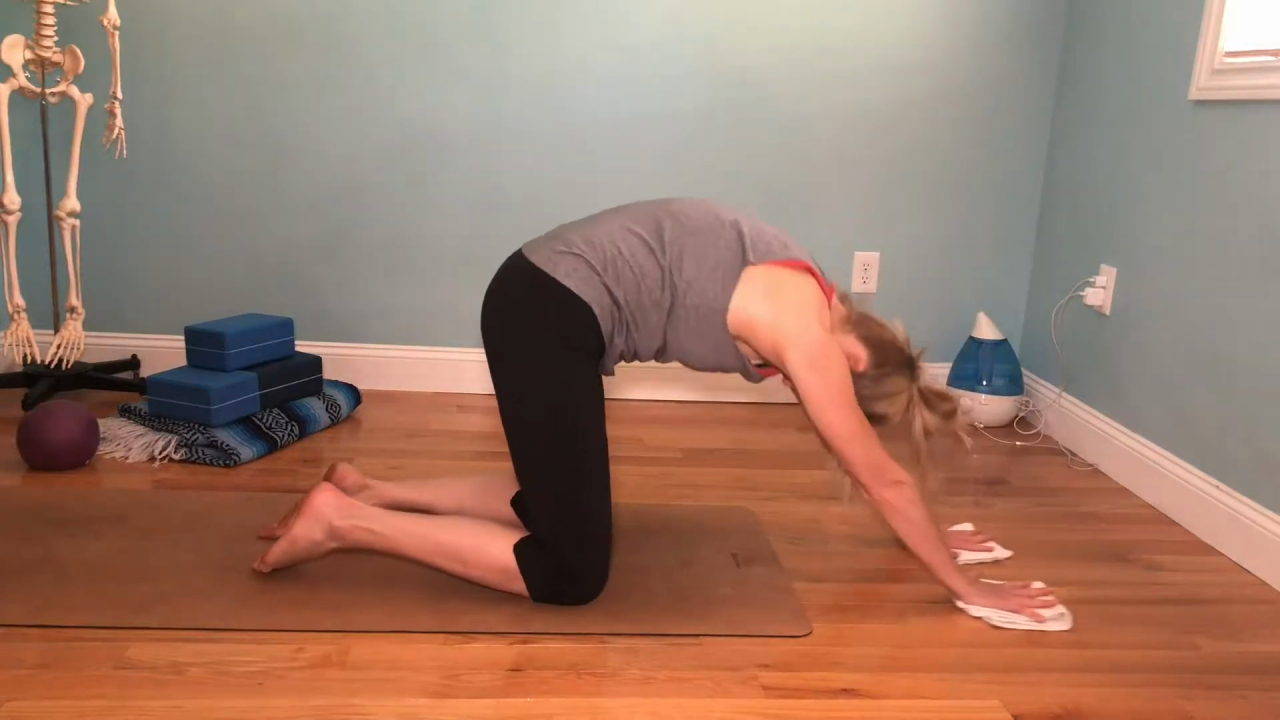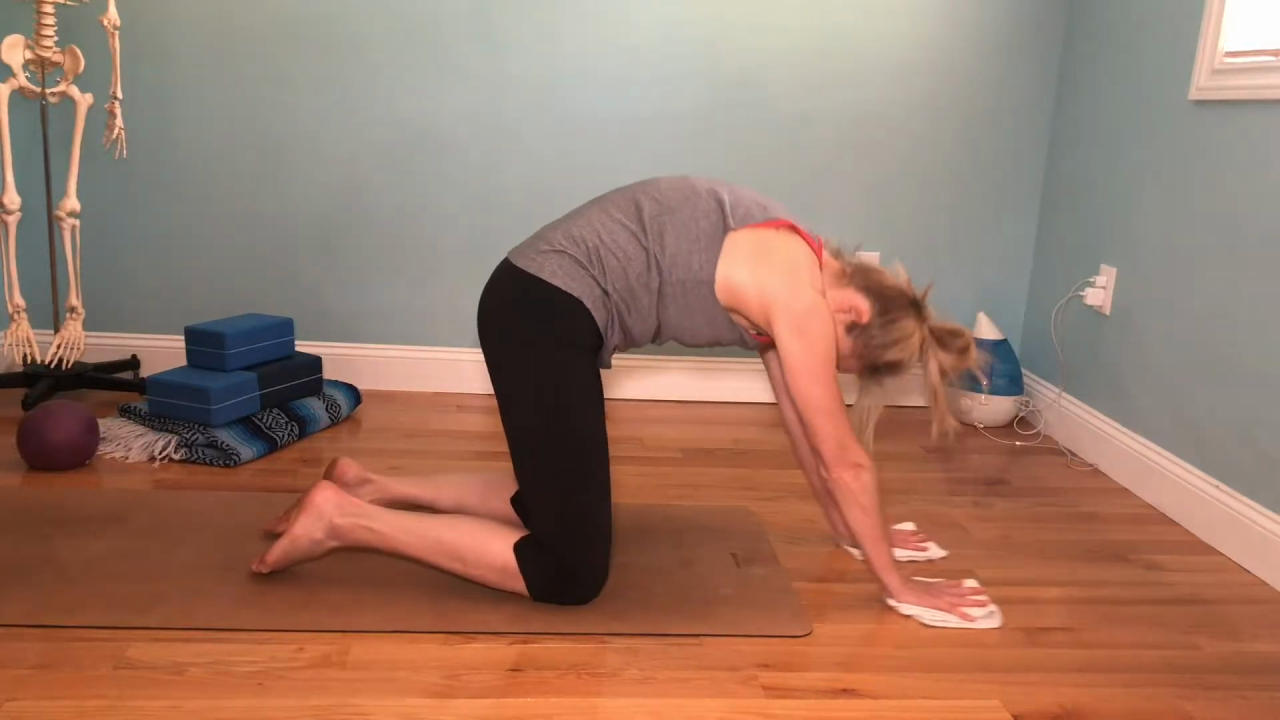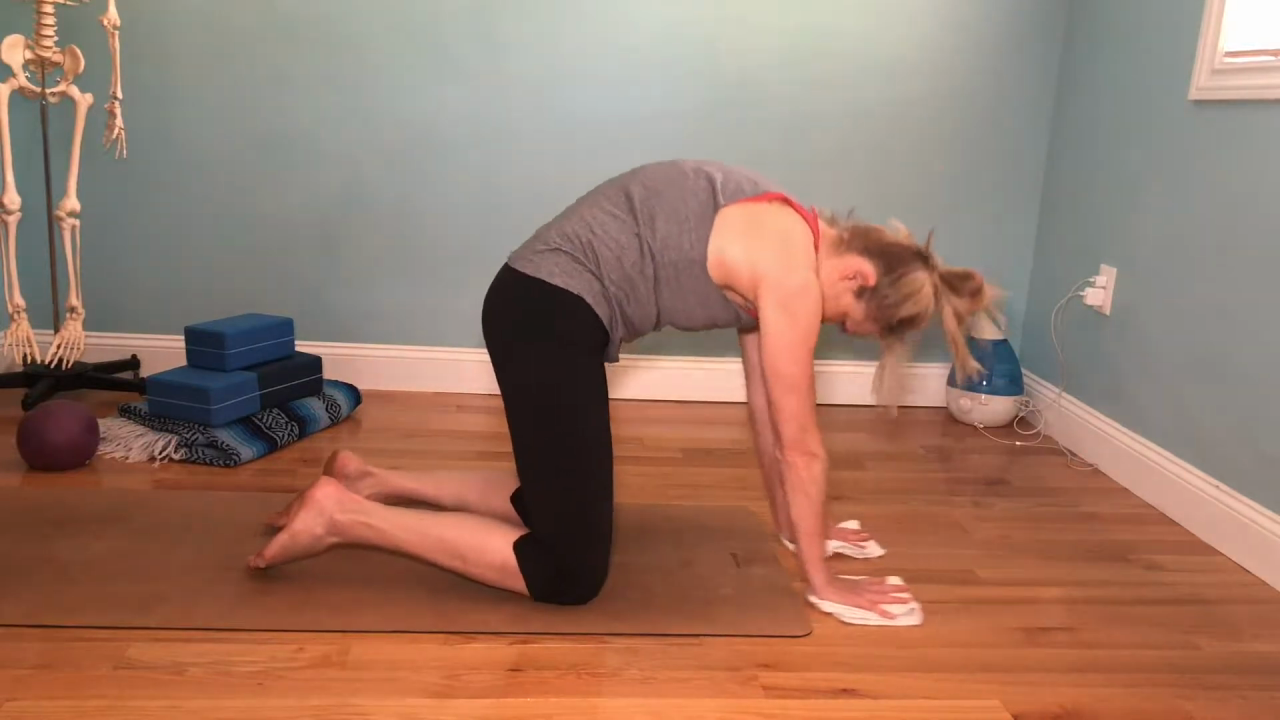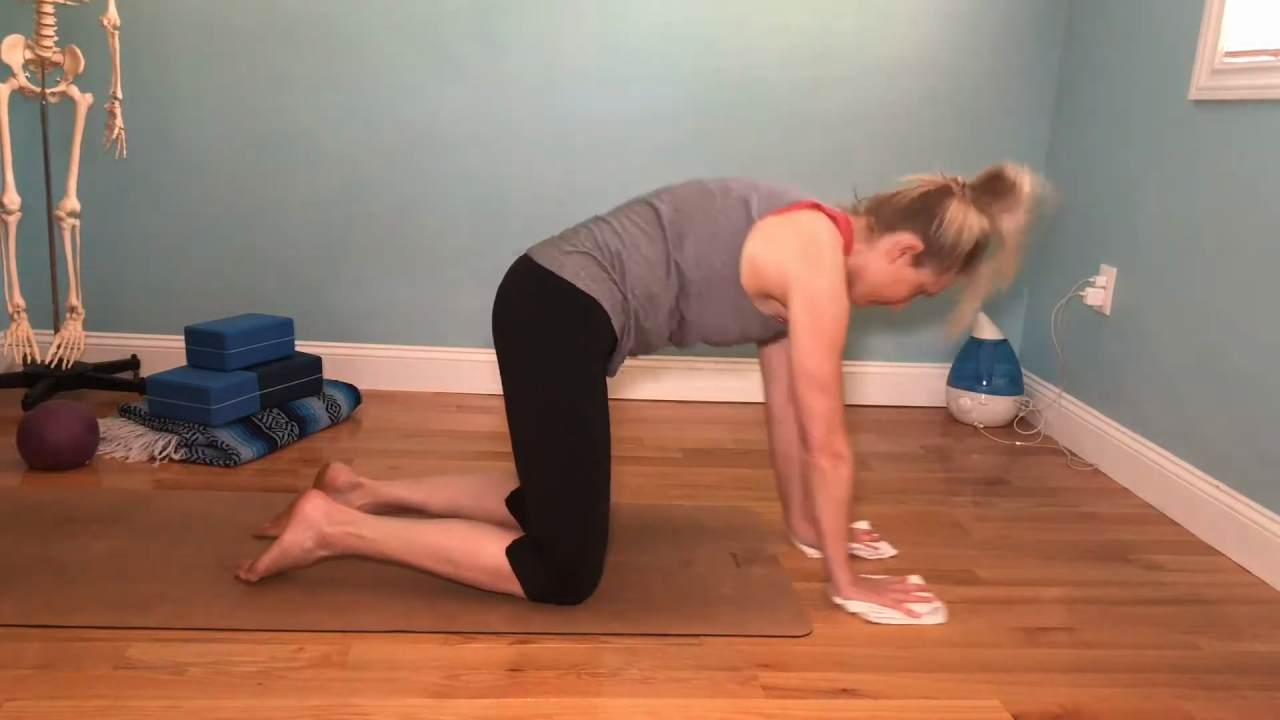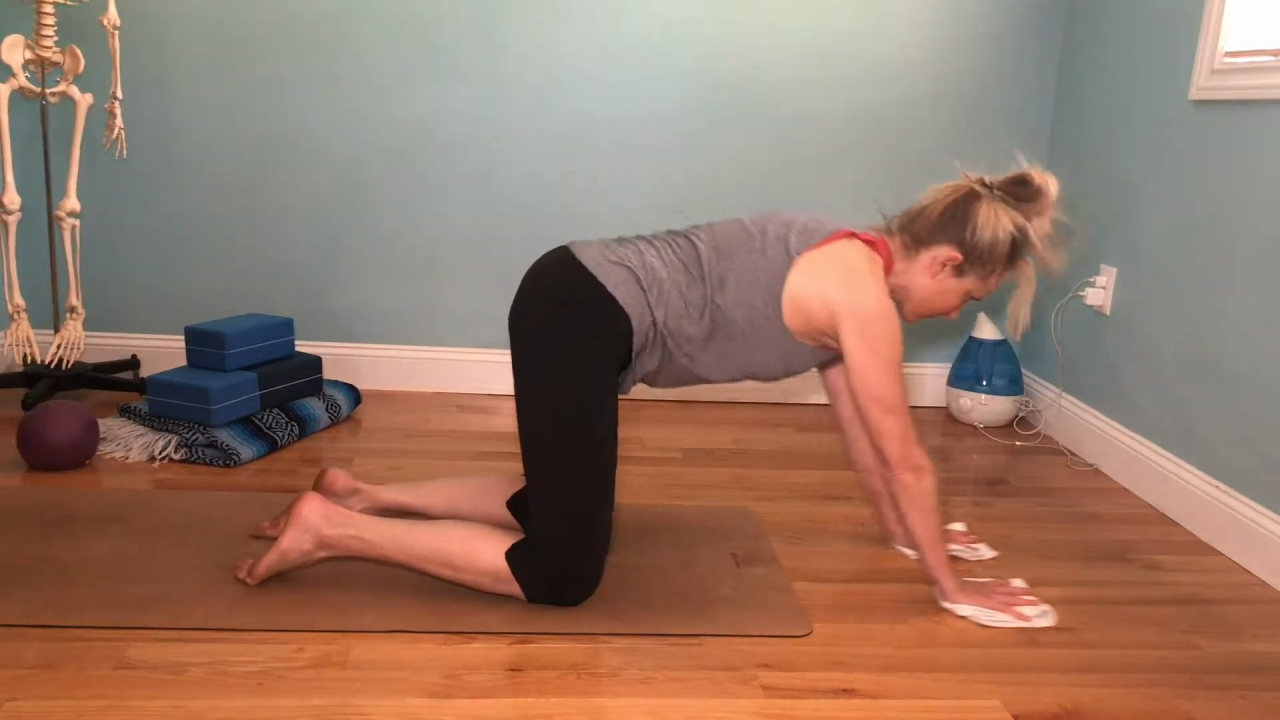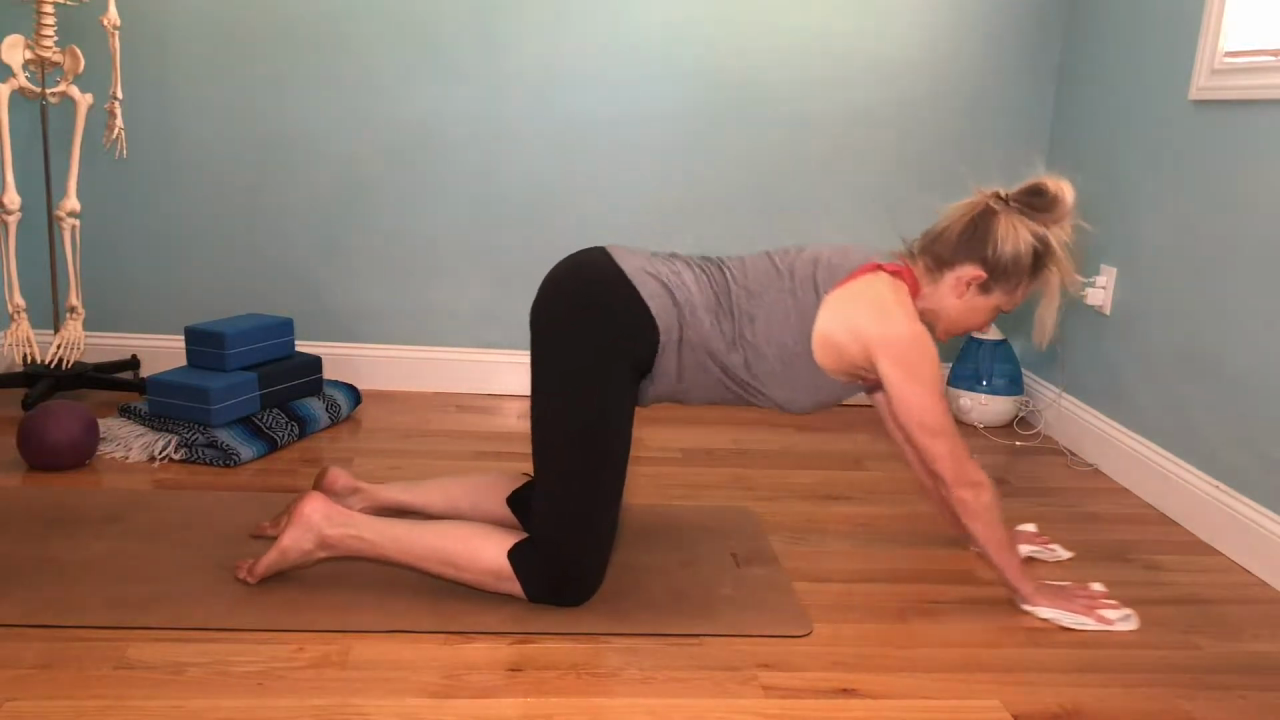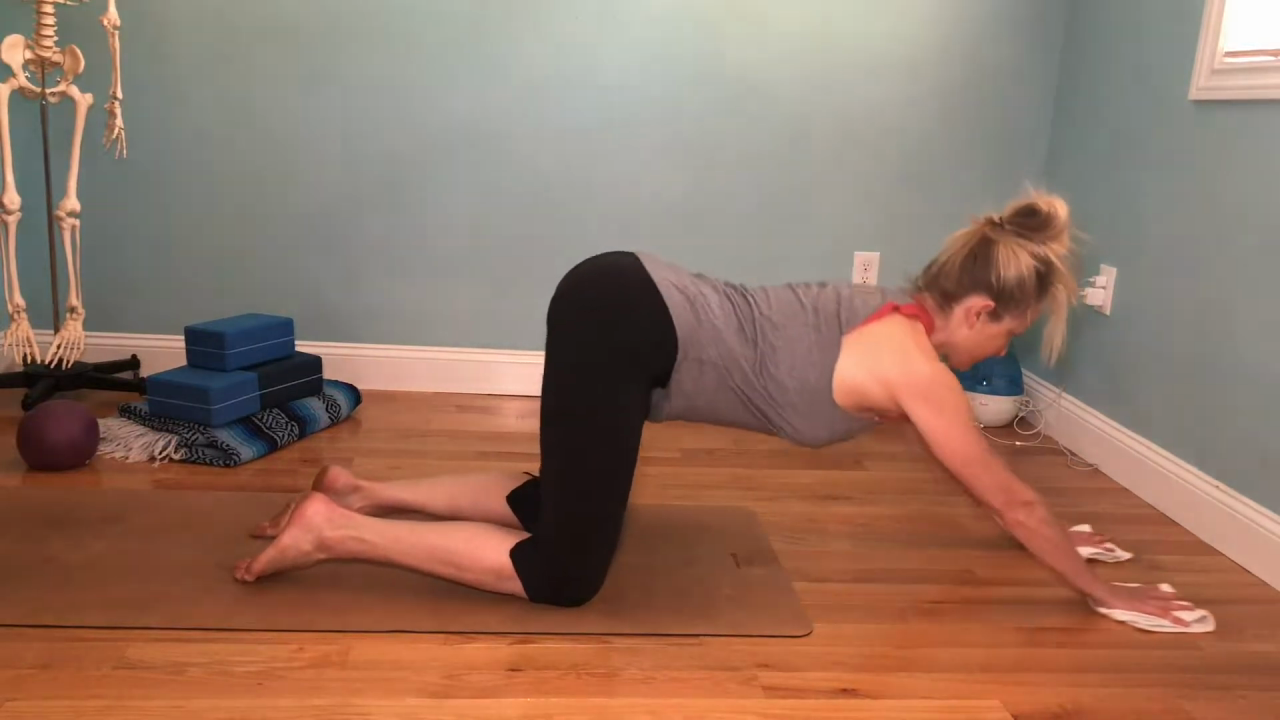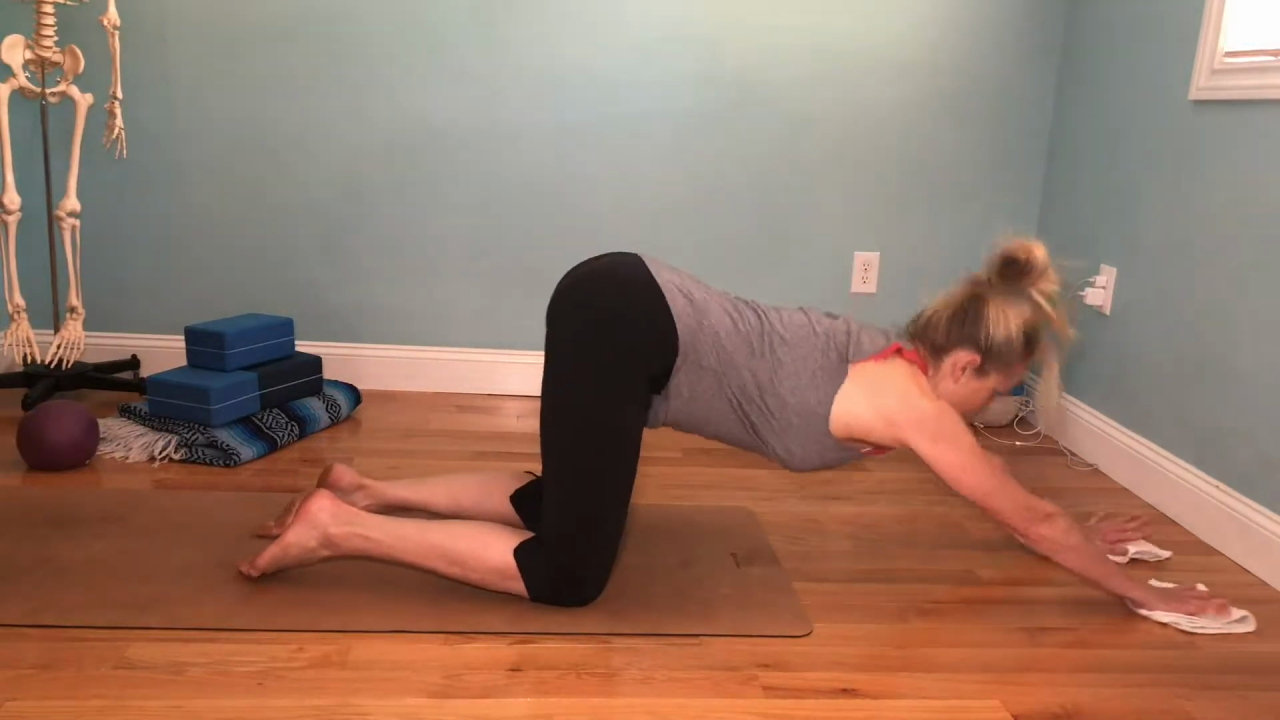
dt=0.2s
person 1, frame 1
left shoulder: (805, 304)
right shoulder: (806, 327)
left elbow: (875, 471)
right elbow: (881, 473)
left wrist: (928, 534)
right wrist: (969, 588)
left hip: (541, 298)
right hip: (550, 315)
left knee: (559, 505)
right knee: (571, 571)
left ankle: (370, 491)
right ankle: (347, 521)
person 1, frame 2
left shoulder: (786, 274)
right shoulder: (798, 289)
left elbow: (804, 432)
right elbow: (843, 455)
left wrist: (850, 526)
right wrist: (898, 584)
left hip: (539, 302)
right hip: (545, 314)
left knee: (557, 503)
right knee: (570, 571)
left ankle: (369, 485)
right ankle: (346, 519)
person 1, frame 3
left shoulder: (781, 245)
right shoulder: (789, 265)
left elbow: (766, 411)
right elbow: (801, 444)
left wrist: (790, 523)
right wrist: (822, 577)
left hip: (544, 303)
right hip: (549, 313)
left knee: (560, 500)
right knee: (571, 571)
left ankle: (372, 480)
right ankle: (346, 516)
person 1, frame 4
left shoulder: (811, 246)
right shoulder: (821, 267)
left elbow: (785, 413)
right elbow: (826, 446)
left wrist: (807, 527)
right wrist: (845, 579)
left hip: (556, 300)
right hip: (562, 310)
left knee: (557, 504)
right knee: (564, 572)
left ankle: (366, 491)
right ankle: (336, 527)
person 1, frame 5
left shoulder: (847, 275)
right shoulder: (865, 295)
left elbow: (862, 429)
right elbow: (905, 459)
left wrist: (907, 531)
right wrist: (951, 586)
left hip: (573, 305)
right hip: (581, 320)
left knee: (558, 509)
right knee: (563, 574)
left ankle: (362, 496)
right ankle: (332, 529)
person 1, frame 6
left shoulder: (884, 291)
right shoulder: (896, 324)
left elbow: (915, 445)
right elbow: (962, 475)
left wrist: (977, 534)
right wrist: (1030, 590)
left hip: (597, 298)
right hip: (605, 321)
left knee: (556, 508)
right knee: (565, 572)
left ankle: (361, 493)
right ankle: (335, 530)
person 1, frame 7
left shoulder: (901, 320)
right shoulder: (912, 364)
left elbow: (984, 483)
right elbow: (1011, 498)
left wrist: (1042, 536)
right wrist: (1103, 592)
left hip: (615, 300)
right hip: (623, 329)
left knee: (562, 505)
right knee: (566, 572)
left ankle: (366, 492)
right ankle: (338, 532)
person 1, frame 8
left shoulder: (900, 356)
right shoulder: (909, 403)
left elbow: (1013, 506)
right elbow: (1030, 516)
left wrist: (1081, 537)
right wrist: (1142, 594)
left hip: (616, 300)
right hip: (622, 328)
left knee: (563, 507)
right knee: (567, 571)
left ankle: (368, 490)
right ankle: (342, 529)
